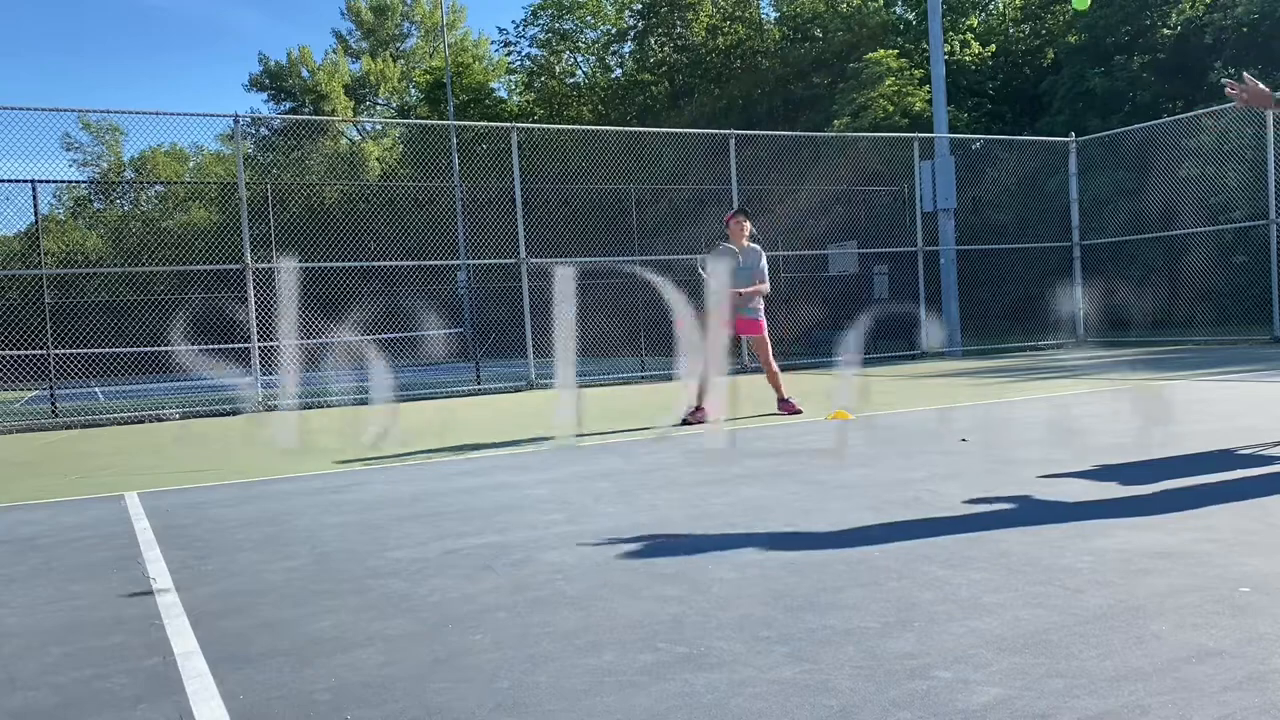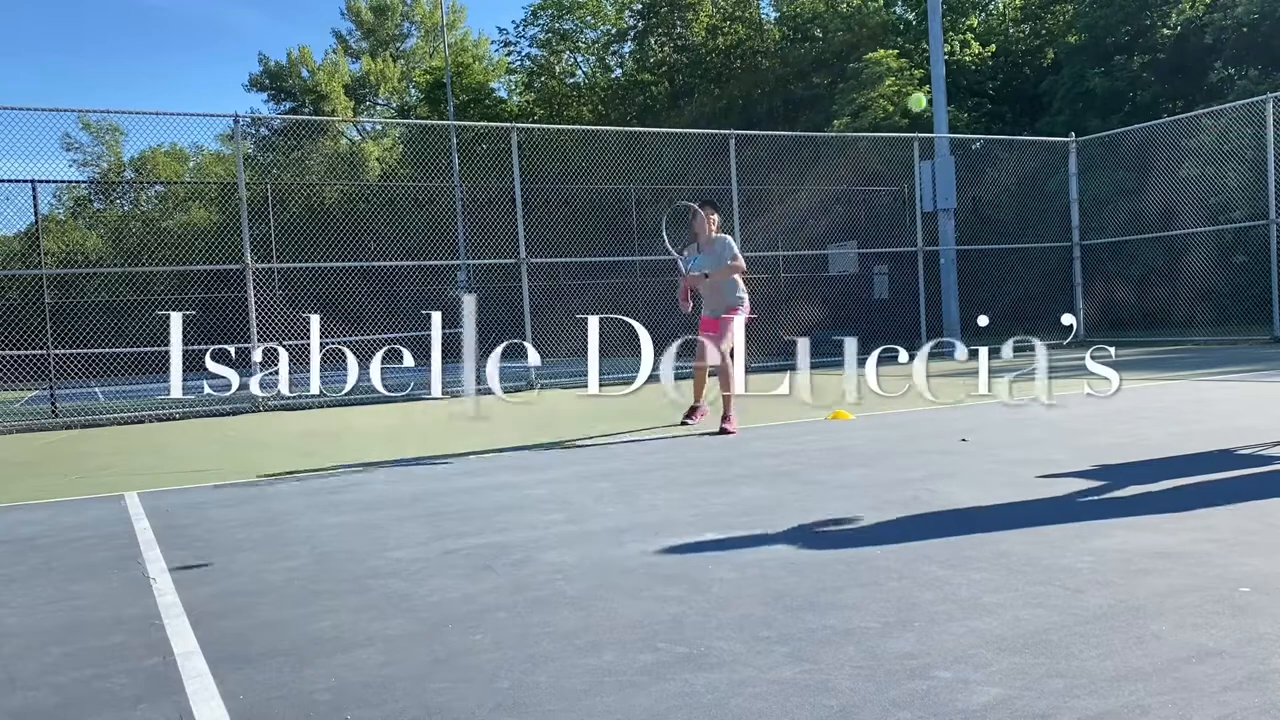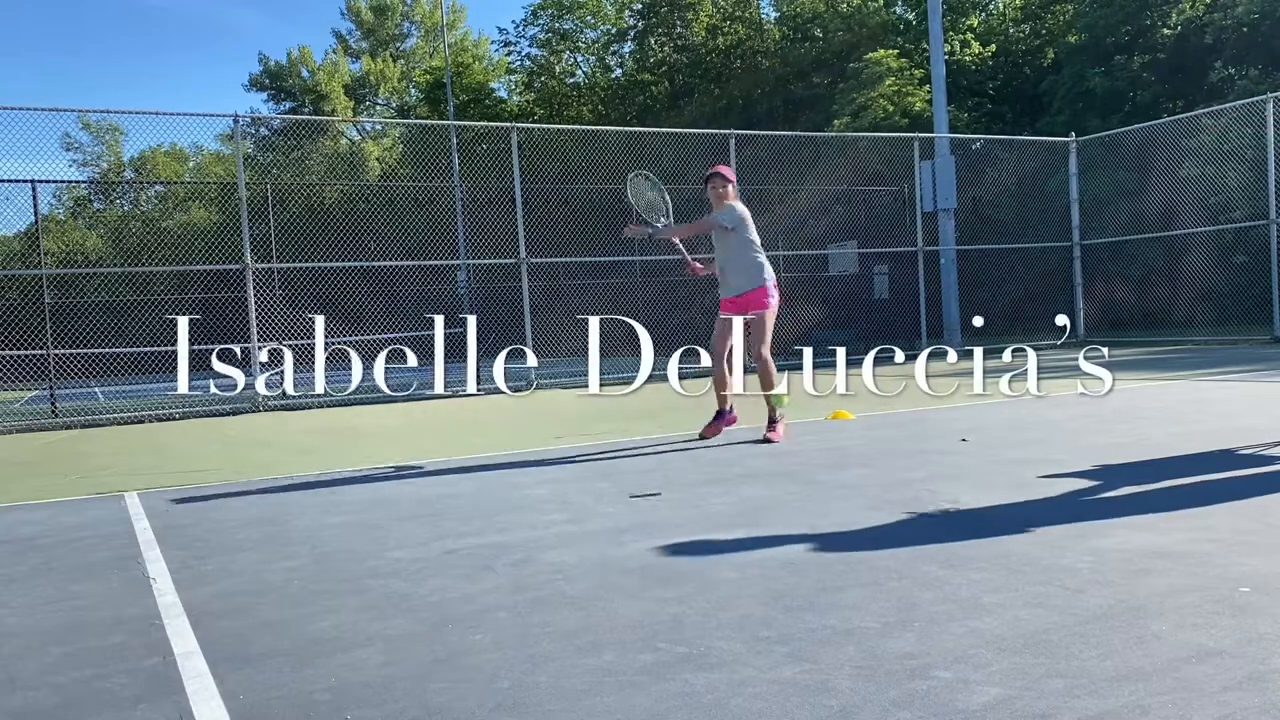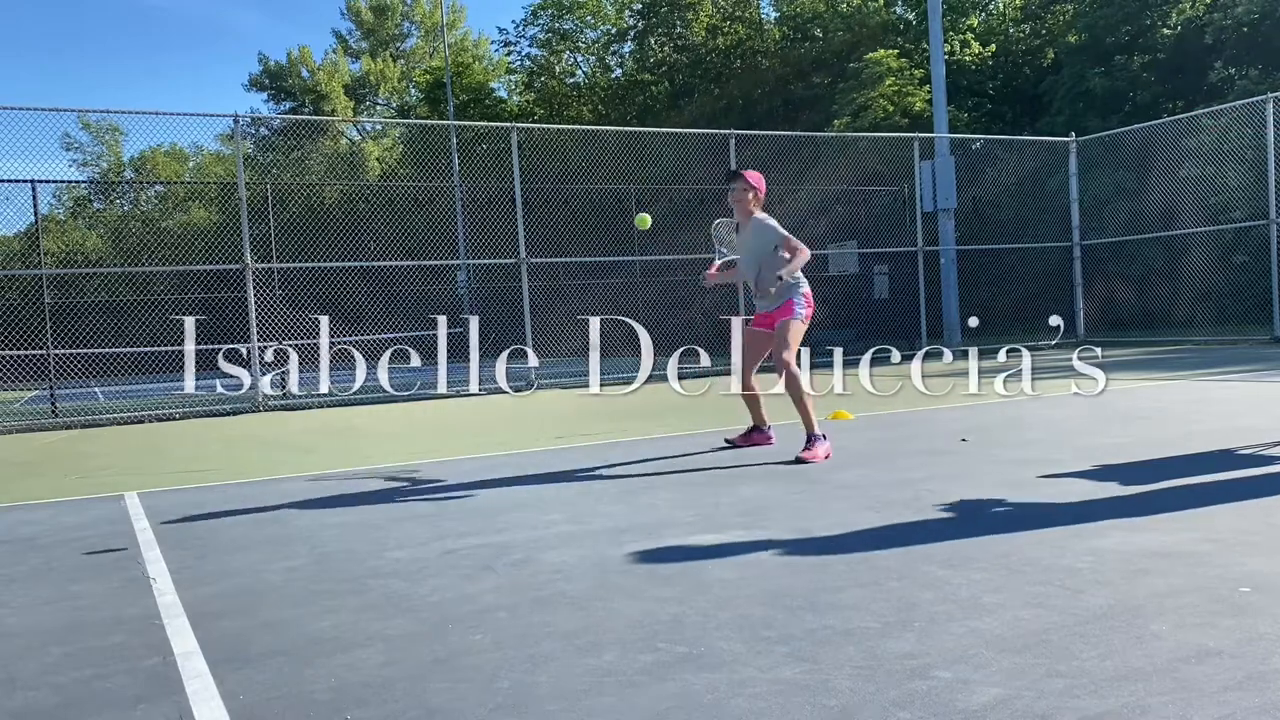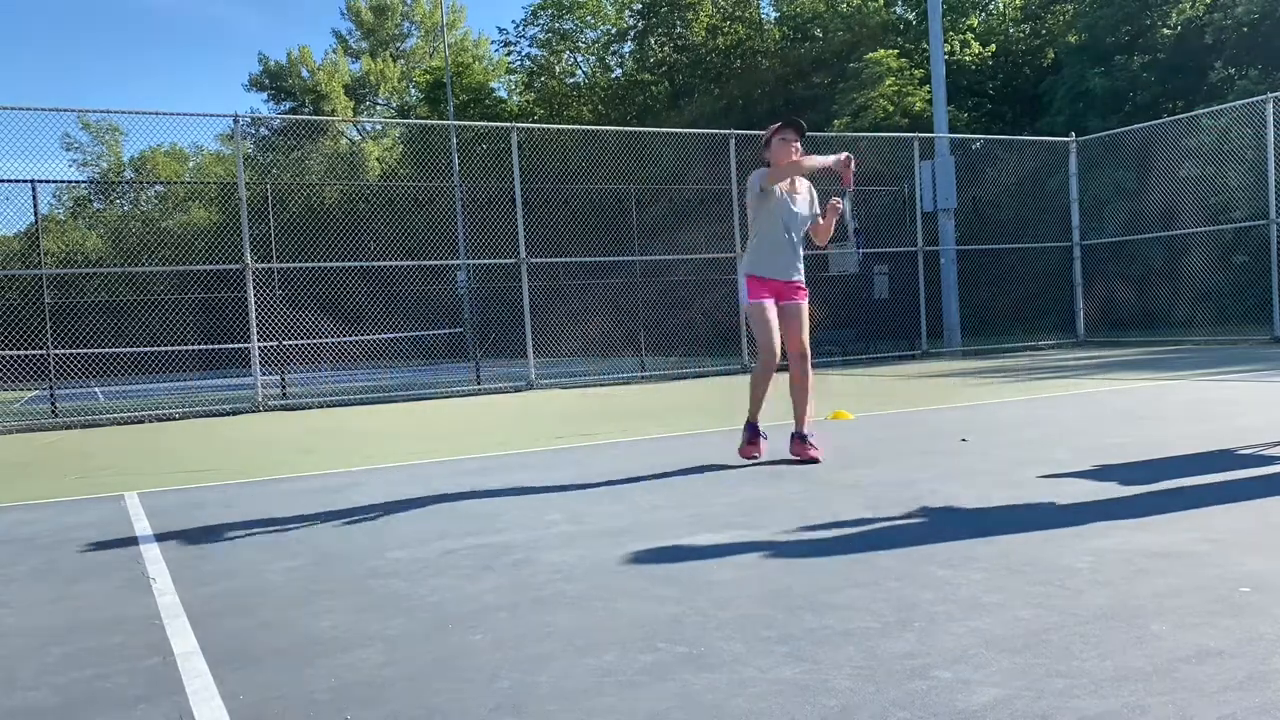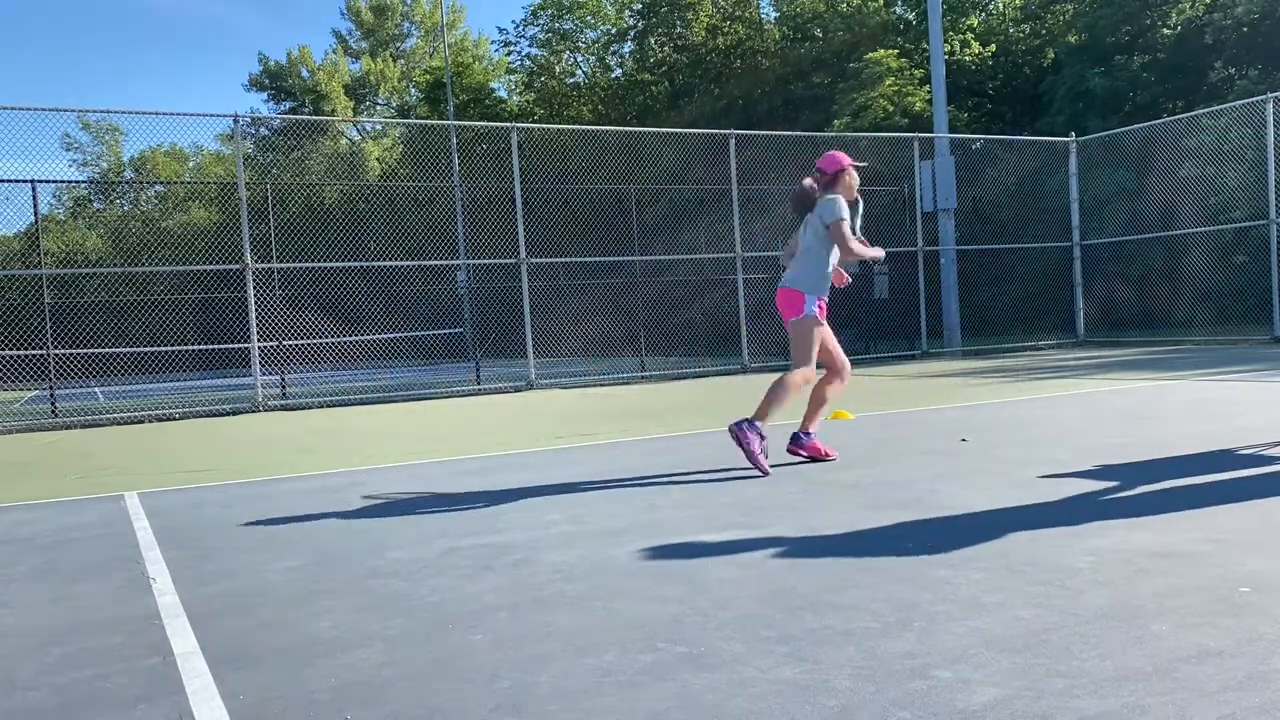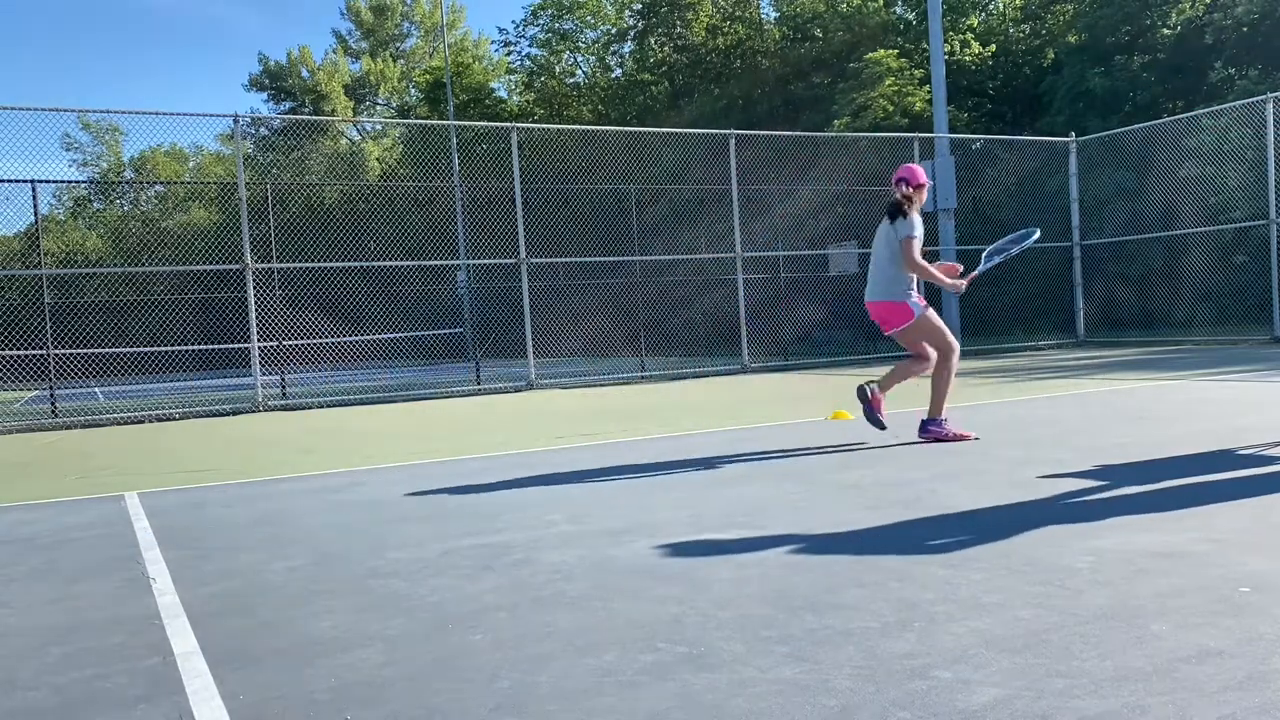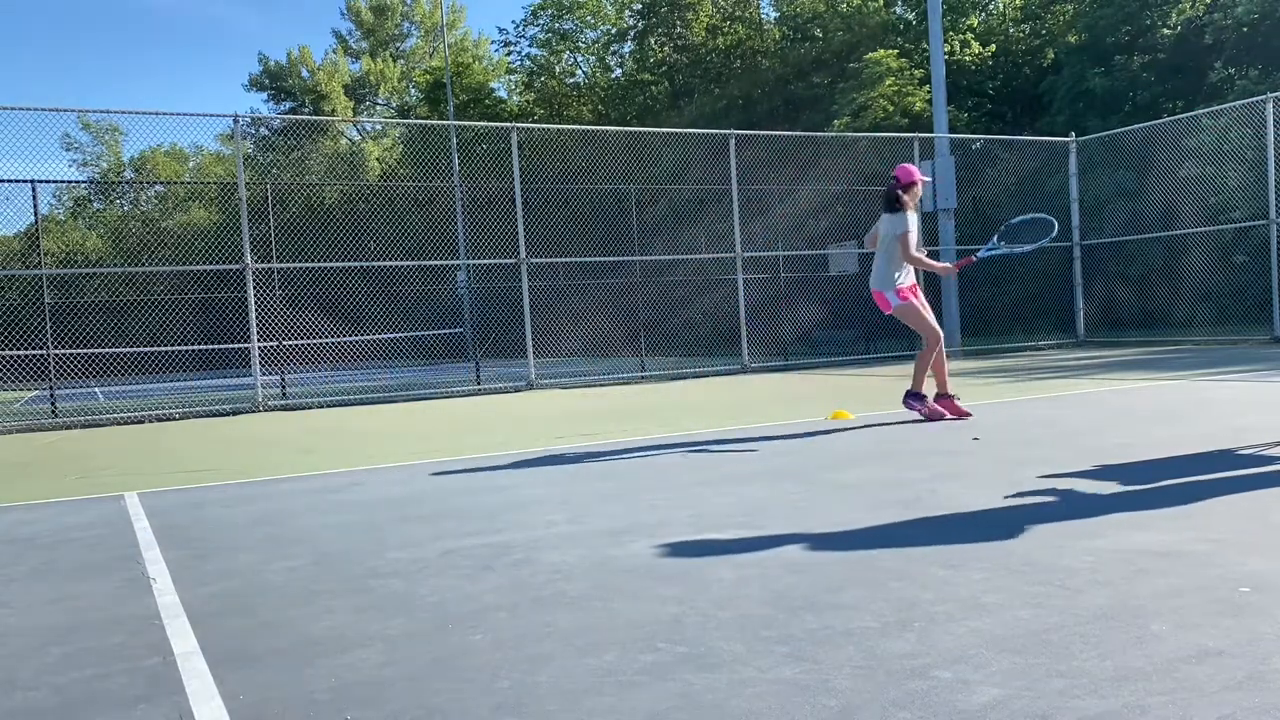
dt=0.4s
person 1, frame 1
left shoulder: (756, 252)
right shoulder: (719, 256)
left elbow: (765, 287)
left wrist: (740, 293)
left hip: (752, 313)
left knee: (768, 362)
left ankle: (783, 399)
right ankle: (700, 408)
person 1, frame 2
left shoulder: (725, 242)
right shoulder: (690, 253)
left elbow: (740, 268)
right elbow: (686, 288)
left wrist: (704, 275)
right wrist: (685, 300)
left hip: (735, 307)
right hip: (710, 313)
left knee: (721, 352)
right knee: (700, 365)
left ankle: (728, 414)
right ankle: (697, 404)
person 1, frame 3
left shoulder: (733, 209)
right shoulder: (719, 219)
left elbow: (692, 229)
left wrist: (650, 230)
right wrist: (705, 268)
left hip: (760, 289)
right hip: (732, 295)
left knee: (760, 352)
right knee: (718, 352)
left ankle: (775, 419)
right ankle: (724, 412)
person 1, frame 4
left shoulder: (763, 224)
right shoulder: (743, 232)
left elbow: (801, 251)
left wrist: (779, 277)
right wrist: (716, 276)
left hip: (793, 300)
right hip: (766, 310)
left knee: (784, 361)
right knee: (741, 370)
left ankle: (816, 438)
right ankle: (761, 428)
person 1, frame 5
left shoulder: (806, 188)
right shoulder: (760, 180)
left elbow: (820, 238)
right elbow: (793, 167)
left wrist: (831, 212)
right wrist: (835, 160)
left hip: (792, 280)
right hip: (758, 277)
left knee: (801, 357)
right knee: (770, 354)
left ankle: (800, 436)
right ankle: (752, 426)
person 1, frame 6
left shoulder: (817, 208)
right shoulder: (835, 203)
left elbow: (789, 256)
right elbow: (851, 248)
left wrist: (831, 272)
right wrist: (873, 252)
left hip: (799, 294)
right hip: (802, 294)
left knee: (841, 370)
right knee: (805, 370)
left ankle: (805, 436)
right ankle: (751, 428)
person 1, frame 7
left shoulder: (890, 221)
right shoulder: (910, 219)
right elbow: (912, 263)
left wrist: (939, 268)
right wrist: (948, 282)
left hip: (878, 300)
right hip: (898, 299)
left knee: (926, 357)
right knee: (949, 349)
left ankle: (875, 389)
right ankle: (934, 422)
person 1, frame 8
left shoulder: (892, 213)
right shoulder: (906, 216)
left elbow: (868, 242)
right elbow: (909, 256)
right wrist: (939, 267)
left hip: (906, 284)
right hip: (890, 288)
left knee: (936, 336)
right knee: (933, 335)
left ankle: (945, 397)
right ankle: (915, 395)
